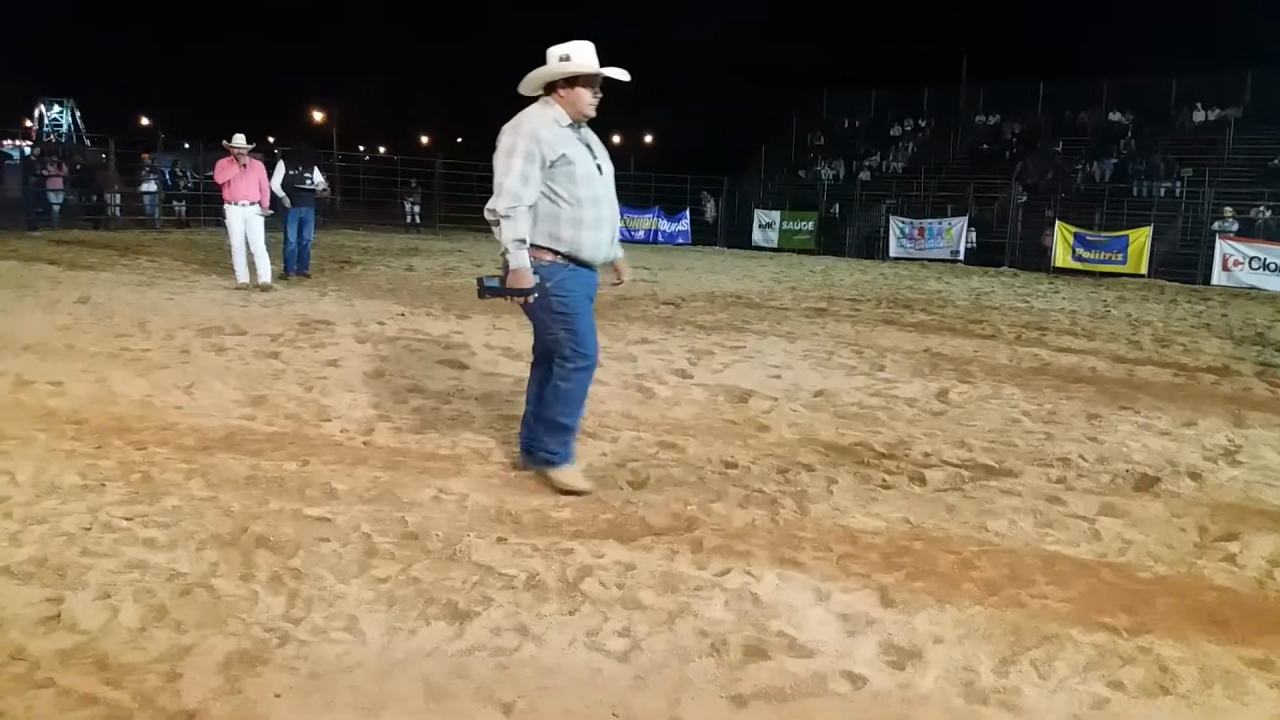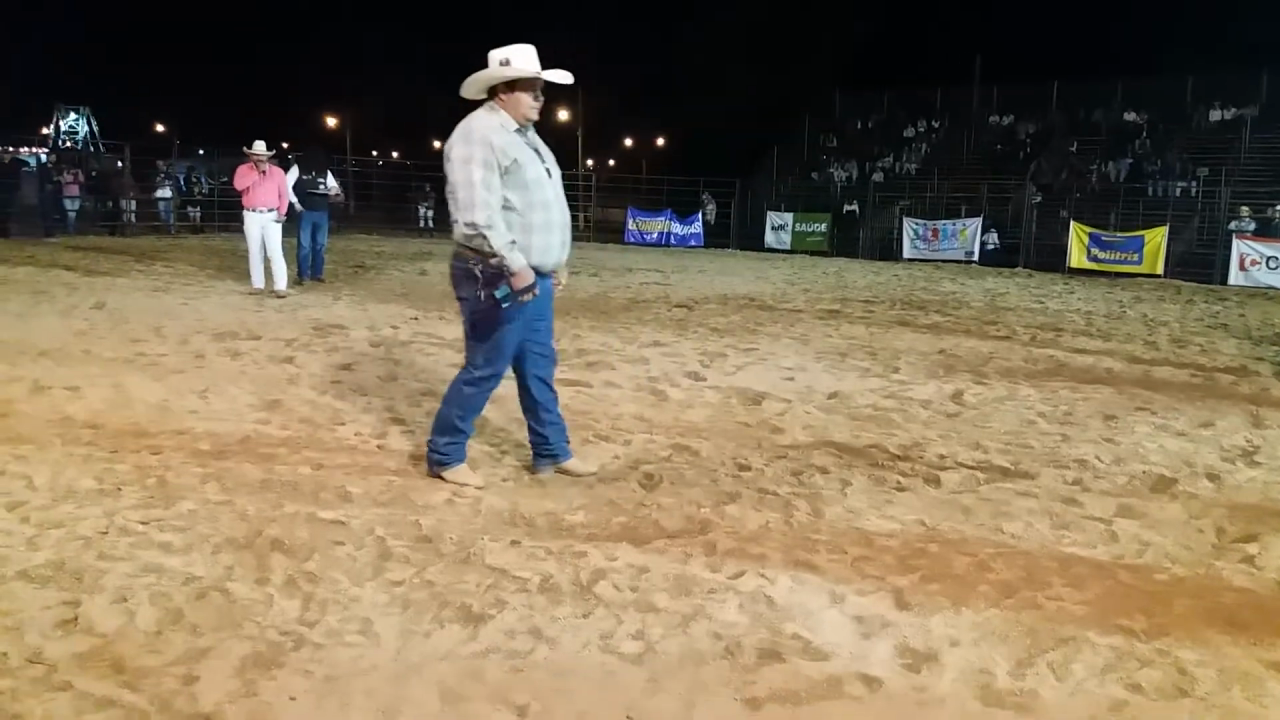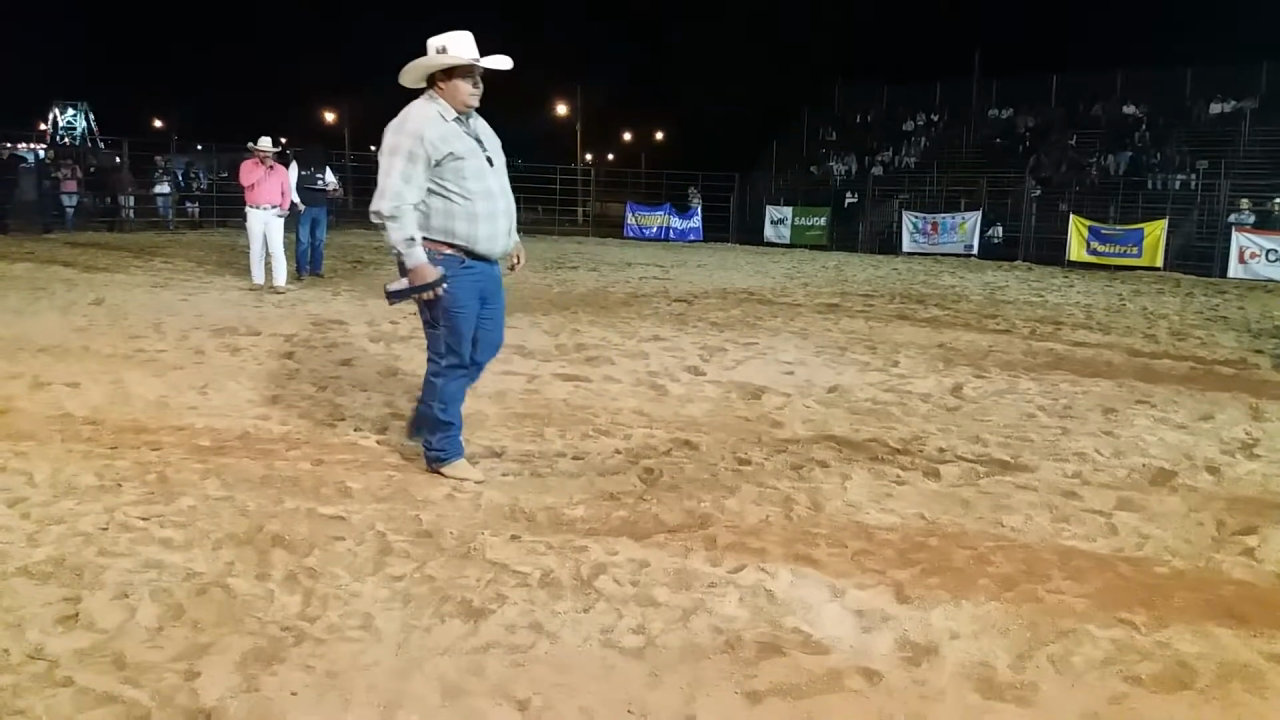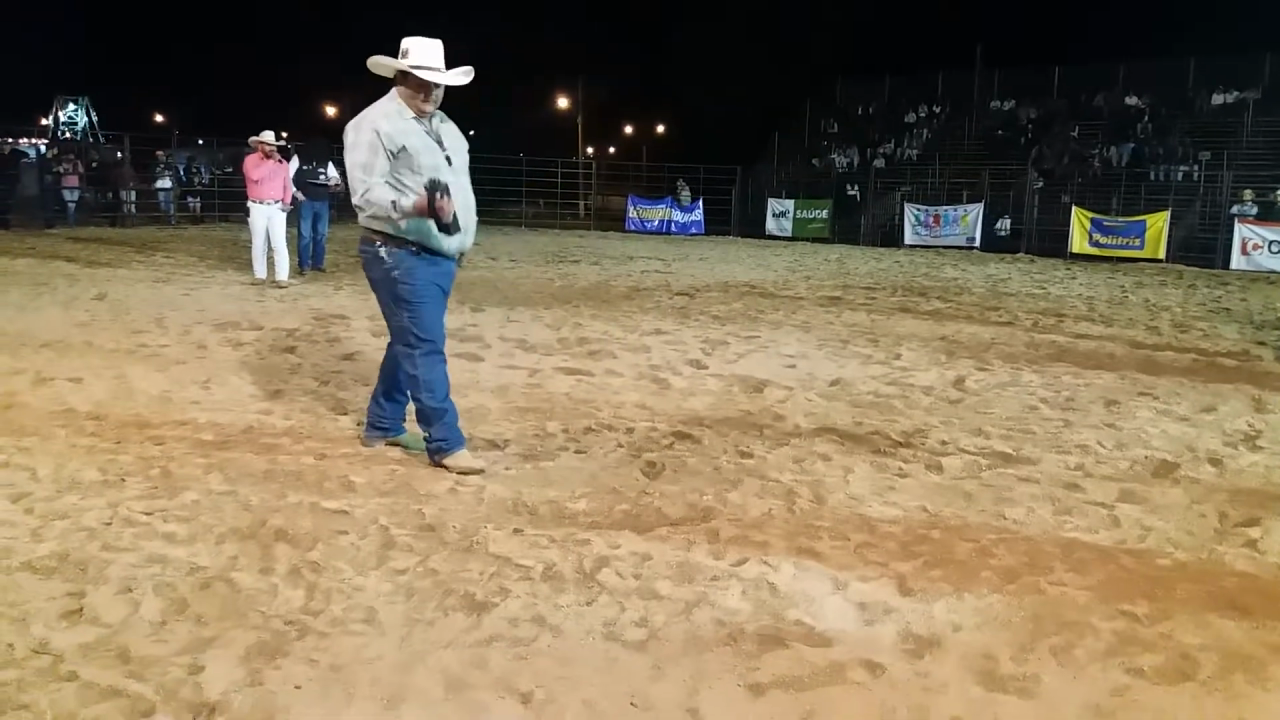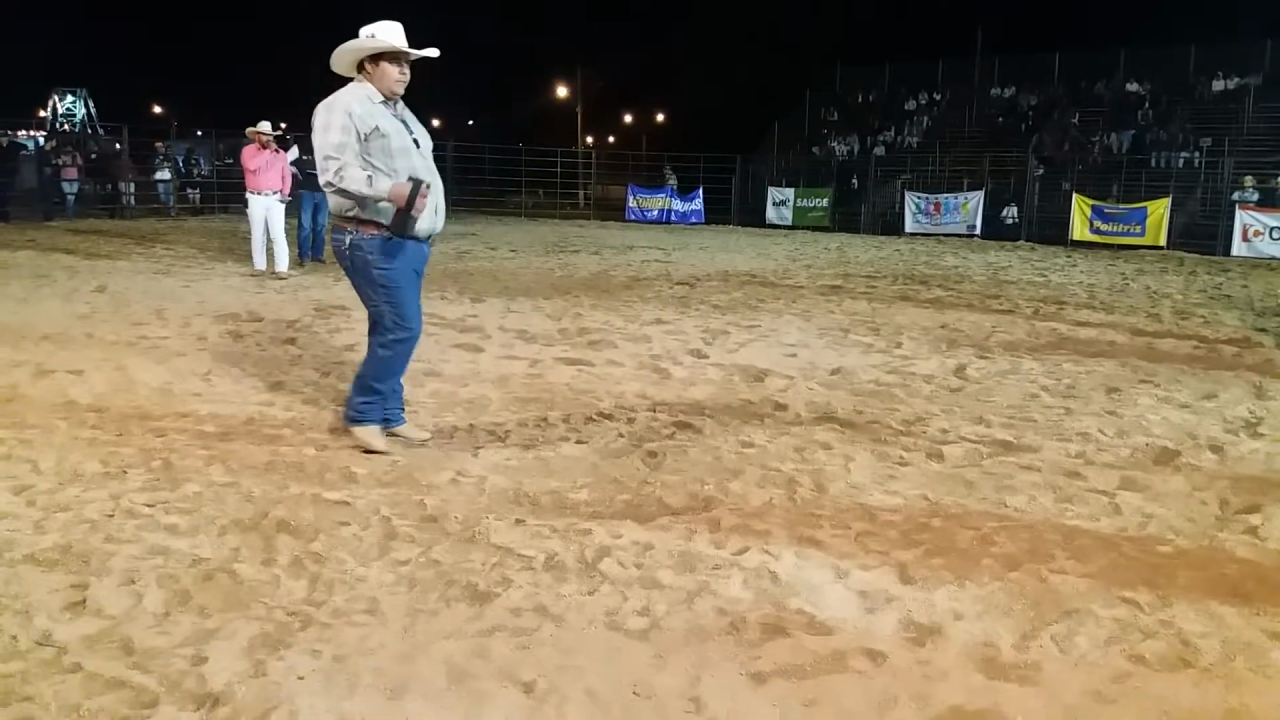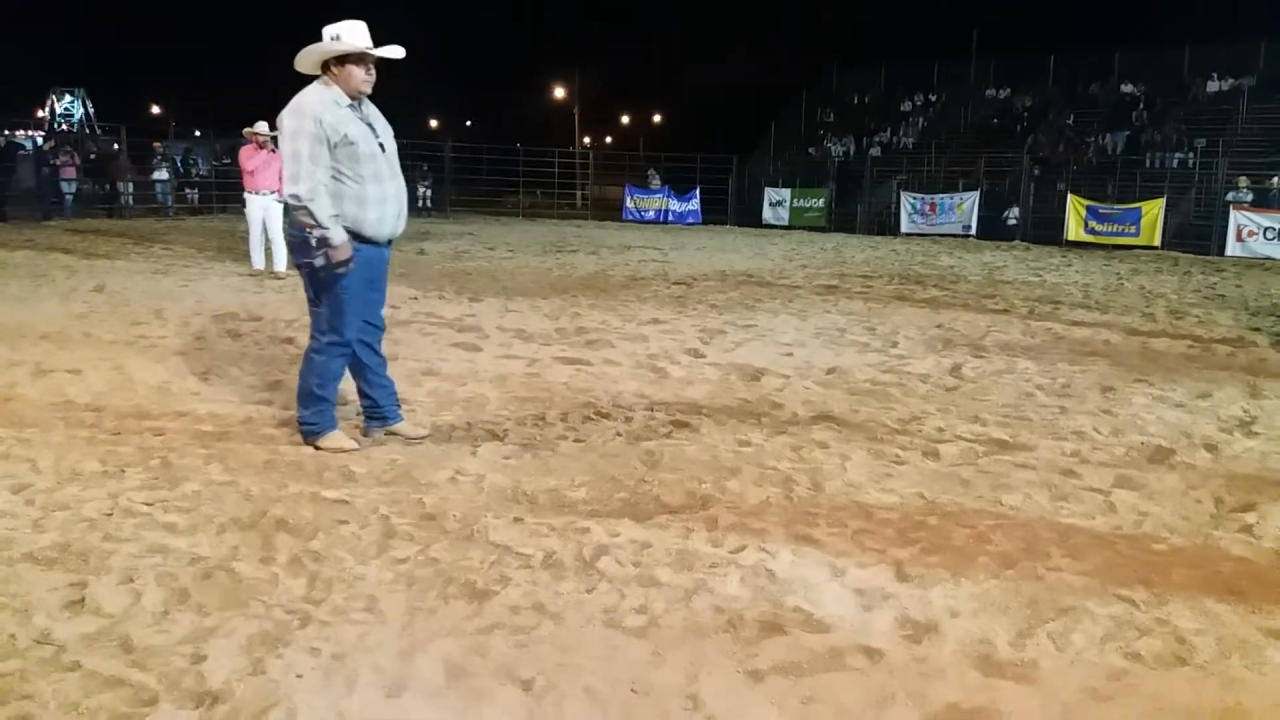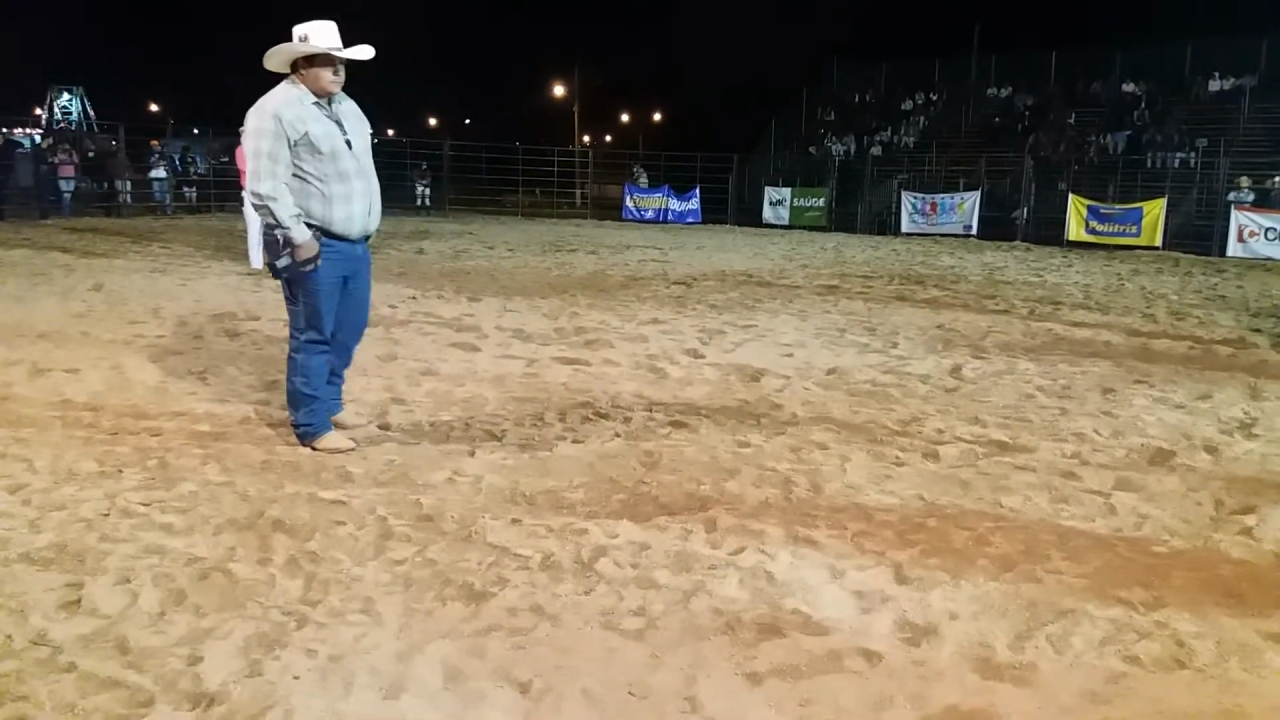
dt=0.4s
person 1, frame 1
left shoulder: (581, 133)
right shoulder: (531, 129)
left elbow: (597, 201)
right elbow: (509, 203)
left wrist: (614, 253)
right wrist: (517, 263)
left hip: (579, 268)
right hip: (548, 270)
left knee: (554, 360)
right knee: (577, 360)
left ankle: (536, 449)
right ankle: (556, 456)
person 1, frame 2
left shoulder: (524, 135)
right shoulder: (479, 135)
right elbow: (478, 214)
left wrist: (543, 265)
right wrist: (514, 266)
left hip: (533, 274)
right hip: (497, 276)
left knee: (538, 364)
right knee: (485, 368)
left ankle: (551, 451)
right ankle: (444, 454)
person 1, frame 3
left shoulder: (473, 123)
right shoulder: (415, 126)
right elbow: (393, 203)
left wrist: (511, 237)
right wrist: (415, 261)
left hip: (483, 262)
right hip: (443, 264)
left knee: (484, 346)
right knee: (451, 358)
left ankle: (427, 421)
right ankle: (443, 452)
person 1, frame 4
left shoulder: (444, 125)
right shoulder: (374, 123)
left elbow: (457, 184)
right elbow: (366, 192)
left wrist: (463, 236)
right wrist: (415, 205)
left hip: (440, 256)
right hip: (399, 256)
left knee: (411, 342)
right knee: (424, 346)
left ankle: (382, 425)
right ankle: (445, 443)
person 1, frame 5
left shoulder: (399, 112)
right shoulder: (344, 107)
right elbow: (335, 171)
left wrist: (422, 211)
right wrist: (388, 189)
left hip: (411, 241)
right hip: (372, 242)
left knee: (390, 328)
right knee: (401, 327)
left ankle: (388, 416)
right ankle: (362, 413)
person 1, frame 6
left shoulder: (363, 108)
right shoulder: (310, 110)
right elbow: (304, 187)
left wrist: (377, 237)
right wrist: (334, 239)
left hip: (372, 245)
right hip: (337, 248)
left knee: (368, 332)
right knee: (334, 336)
left ankle: (383, 415)
right ankle: (317, 425)
person 1, frame 7
left shoulder: (345, 106)
right shoulder: (276, 110)
right elbow: (265, 187)
left wrist: (364, 227)
right wrist: (298, 237)
left hip: (355, 243)
right hip: (313, 246)
left knee: (351, 326)
right knee: (314, 336)
left ankle: (329, 403)
right ankle: (312, 426)
